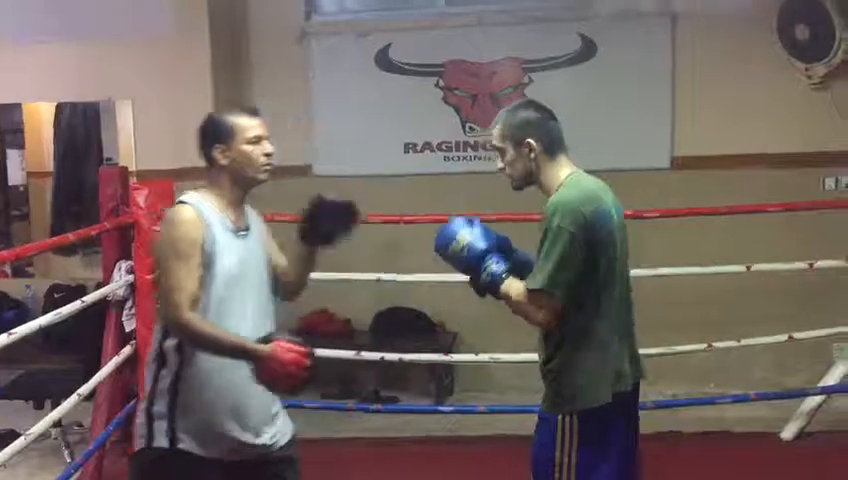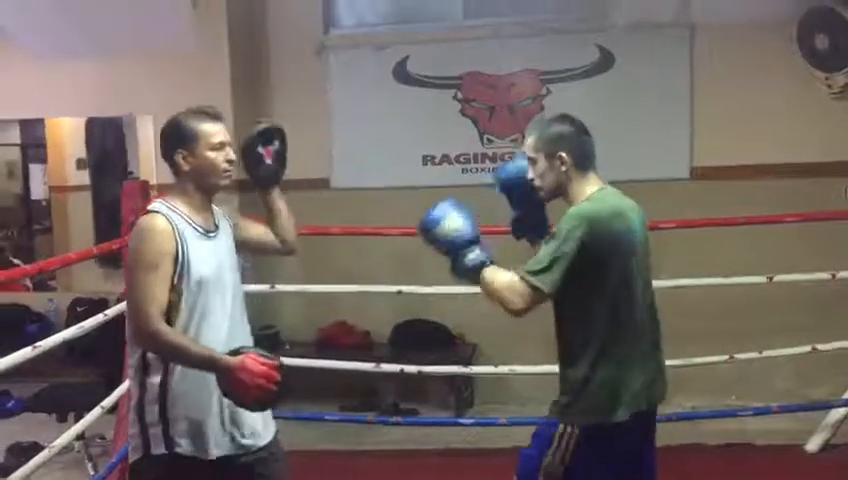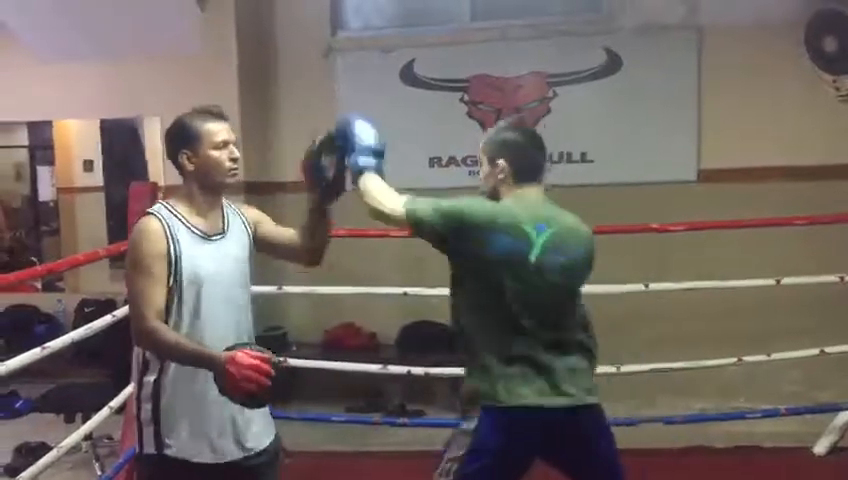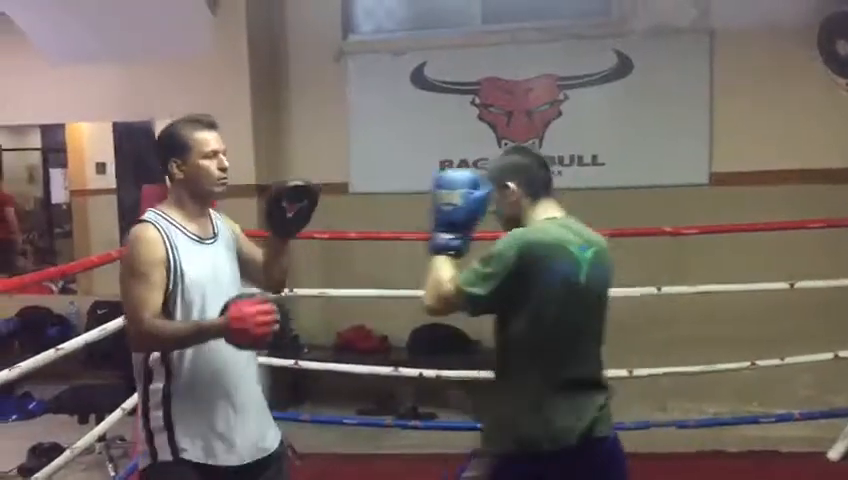
dt=0.3s
person 1, frame 1
left shoulder: (253, 221)
right shoulder: (186, 220)
left elbow: (287, 287)
right elbow: (179, 317)
left wrist: (312, 244)
right wrist: (258, 353)
right hip: (184, 422)
person 1, frame 2
left shoulder: (224, 221)
right shoulder: (157, 229)
left elbow: (285, 242)
right elbow: (148, 329)
left wrist: (269, 186)
right wrist: (228, 365)
right hip: (173, 428)
person 1, frame 3
left shoulder: (242, 218)
right shoulder: (155, 231)
left elbow: (308, 252)
right elbow: (146, 328)
left wrist: (321, 200)
right wrist: (219, 361)
right hip: (178, 426)
person 1, frame 4
left shoulder: (225, 228)
right shoulder: (150, 237)
left elbow: (271, 279)
right elbow: (142, 332)
left wrist: (282, 235)
right wrist: (221, 326)
right hip: (181, 429)
person 2, frame 1
left shoulder: (567, 206)
right shoulder: (594, 190)
left elbow: (541, 310)
left wrist: (488, 268)
right wrist: (514, 261)
left hip: (583, 386)
right hip: (614, 375)
person 2, frame 2
left shoulder: (586, 219)
right shoulder: (620, 207)
left elbow: (519, 298)
left wrist: (469, 255)
right wrist: (532, 220)
left hip: (597, 397)
right hip: (634, 391)
person 2, frame 3
left shoulder: (475, 219)
right shoulder: (578, 234)
left elbow: (388, 207)
left wrist: (363, 162)
left hip: (509, 404)
right hip: (575, 400)
person 2, frame 4
left shoulder: (522, 245)
right shoulder: (597, 247)
left elbow: (438, 301)
left wrist: (446, 235)
left hip: (526, 435)
right hip: (592, 429)
